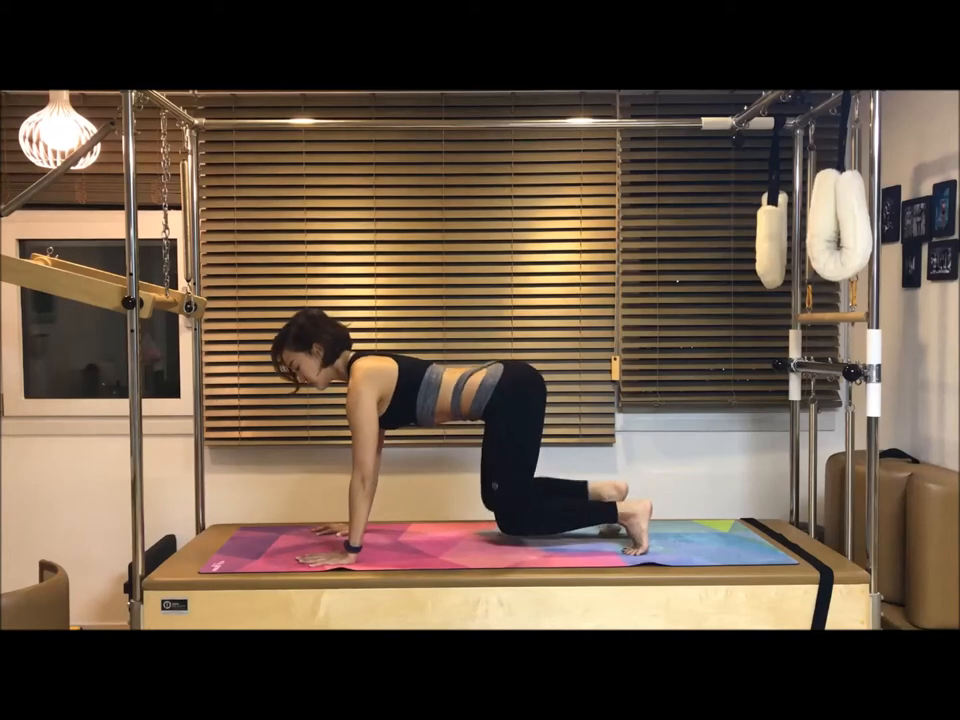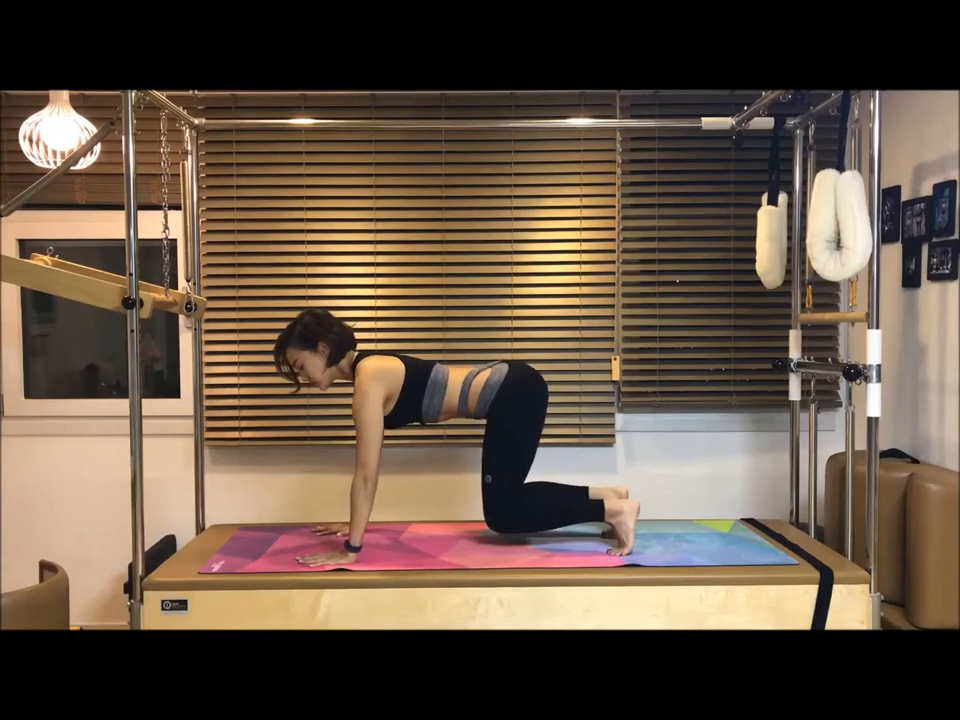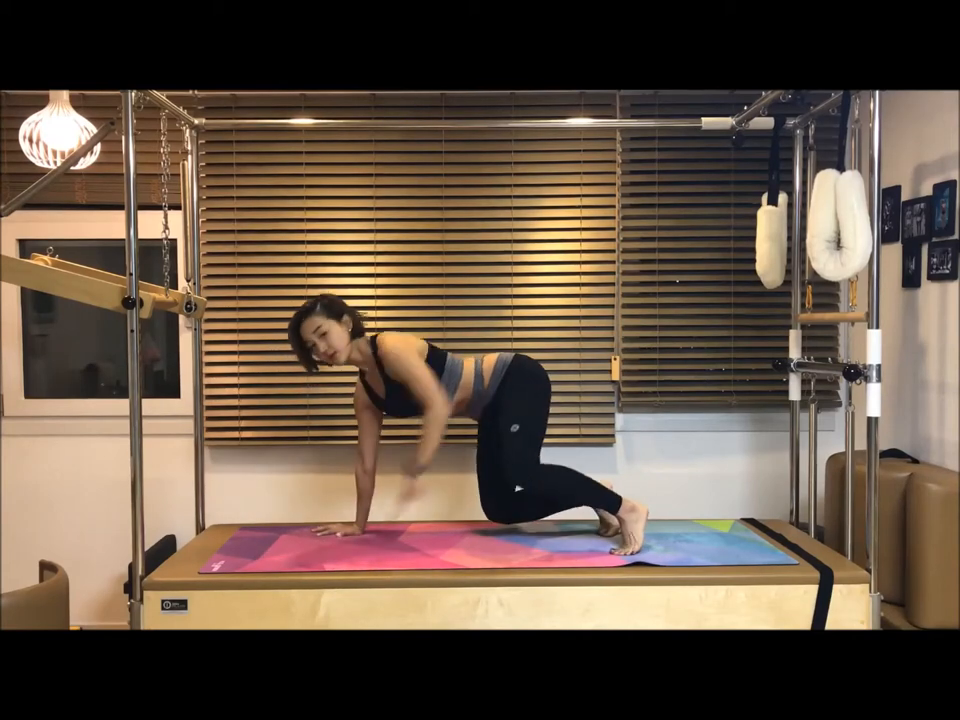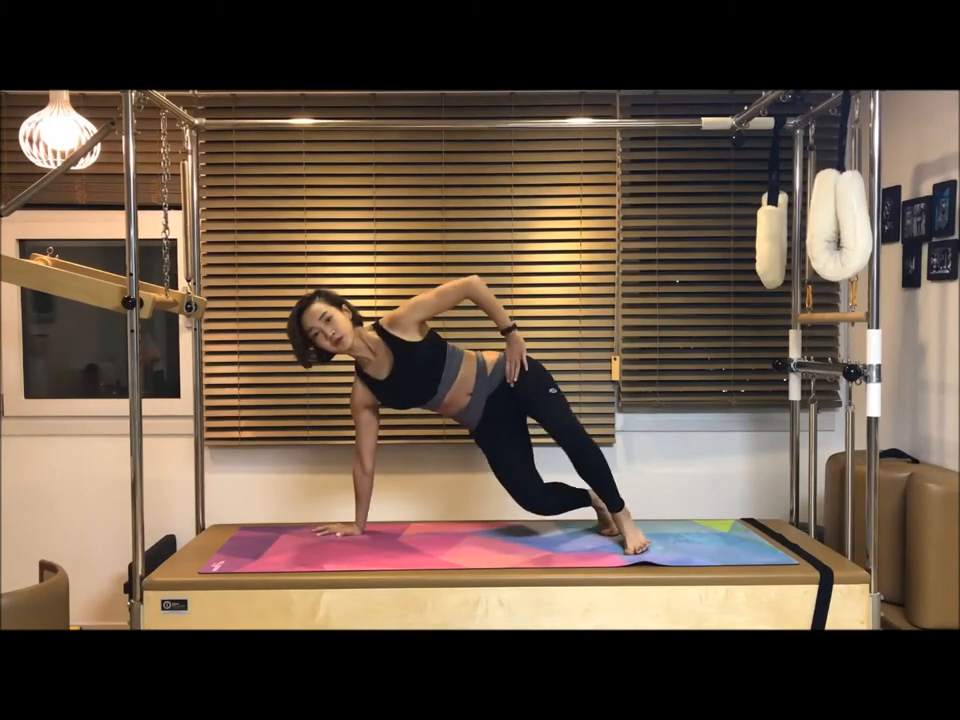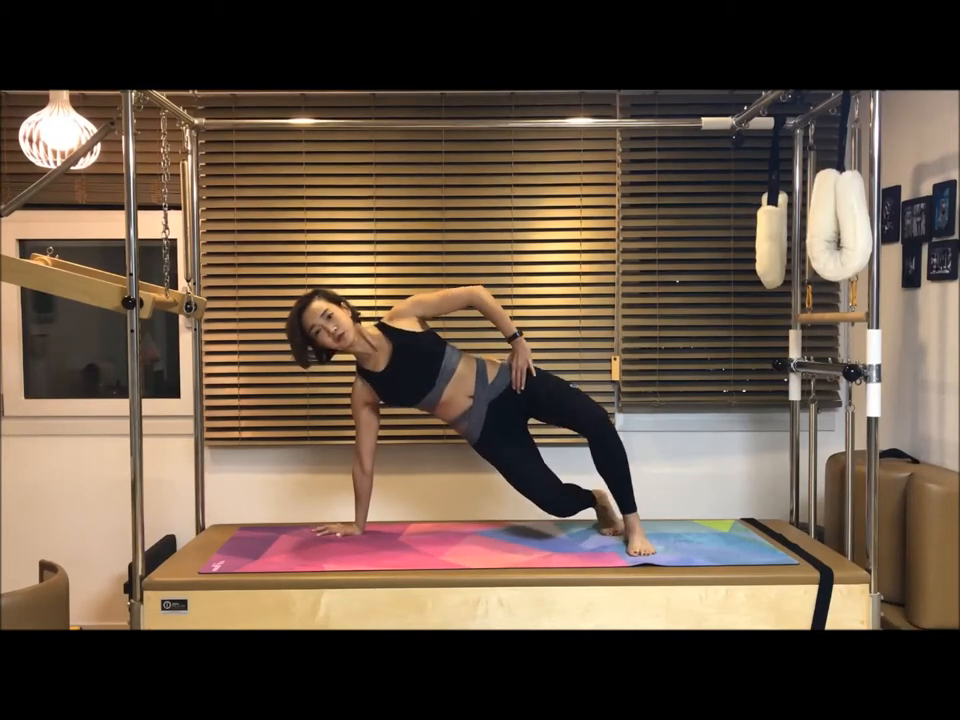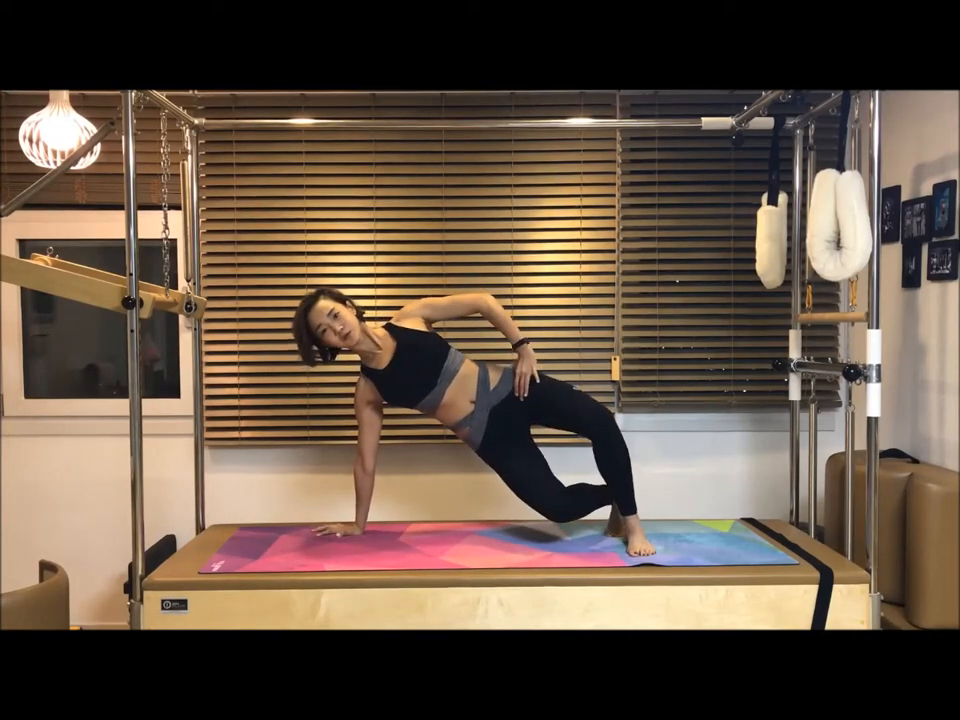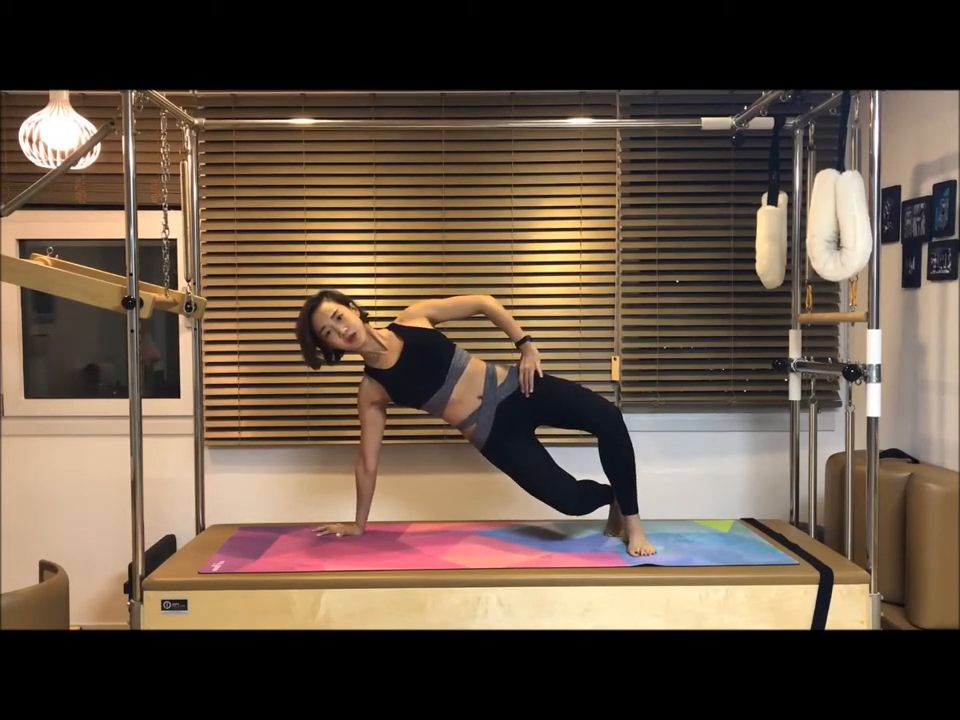
dt=0.5s
person 1, frame 1
left shoulder: (361, 383)
right shoulder: (368, 371)
left elbow: (363, 474)
right elbow: (371, 464)
left wrist: (351, 549)
right wrist: (356, 524)
left hip: (512, 394)
right hip: (509, 386)
left knee: (514, 517)
right knee: (499, 496)
left ankle: (627, 511)
right ankle: (601, 491)
person 1, frame 2
left shoulder: (368, 381)
right shoulder: (370, 370)
left elbow: (366, 474)
right elbow: (369, 469)
left wrist: (351, 549)
right wrist: (354, 524)
left hip: (515, 394)
right hip: (509, 388)
left knee: (501, 515)
right knee: (504, 496)
left ankle: (613, 509)
right ankle: (605, 495)
person 1, frame 3
left shoulder: (391, 349)
right shoulder: (364, 391)
left elbow: (439, 409)
right elbow: (366, 460)
left wrist: (414, 470)
right wrist: (359, 523)
left hip: (515, 377)
right hip: (492, 403)
left knee: (521, 466)
right knee: (499, 509)
left ankle: (626, 509)
right ankle: (594, 499)
person 1, frame 4
left shoulder: (401, 323)
right shoulder: (363, 391)
left elbow: (471, 284)
right elbow: (364, 461)
left wrist: (511, 333)
right wrist: (358, 523)
left hip: (509, 377)
right hip: (486, 421)
left knee: (566, 430)
right knee: (533, 498)
left ankle: (621, 514)
right ankle: (594, 499)
person 1, frame 5
left shoulder: (403, 316)
right shoulder: (364, 390)
left elbow: (476, 294)
right elbow: (364, 460)
left wrist: (516, 339)
right wrist: (358, 523)
left hip: (510, 383)
right hip: (488, 429)
left knee: (595, 420)
right knee: (554, 500)
left ankle: (631, 521)
right ankle: (597, 498)
person 1, frame 6
left shoulder: (410, 318)
right shoulder: (367, 388)
left elbow: (484, 301)
right elbow: (366, 461)
left wrist: (523, 346)
right wrist: (358, 523)
left hip: (510, 389)
right hip: (489, 434)
left knee: (599, 420)
right knee: (557, 507)
left ankle: (631, 521)
right ankle: (611, 496)
person 1, frame 7
left shoulder: (413, 318)
right shoulder: (372, 390)
left elbow: (484, 303)
right elbow: (368, 461)
left wrist: (525, 343)
right wrist: (359, 523)
left hip: (516, 388)
right hip: (494, 434)
left knee: (607, 417)
right knee: (569, 499)
left ankle: (631, 521)
right ankle: (612, 496)
